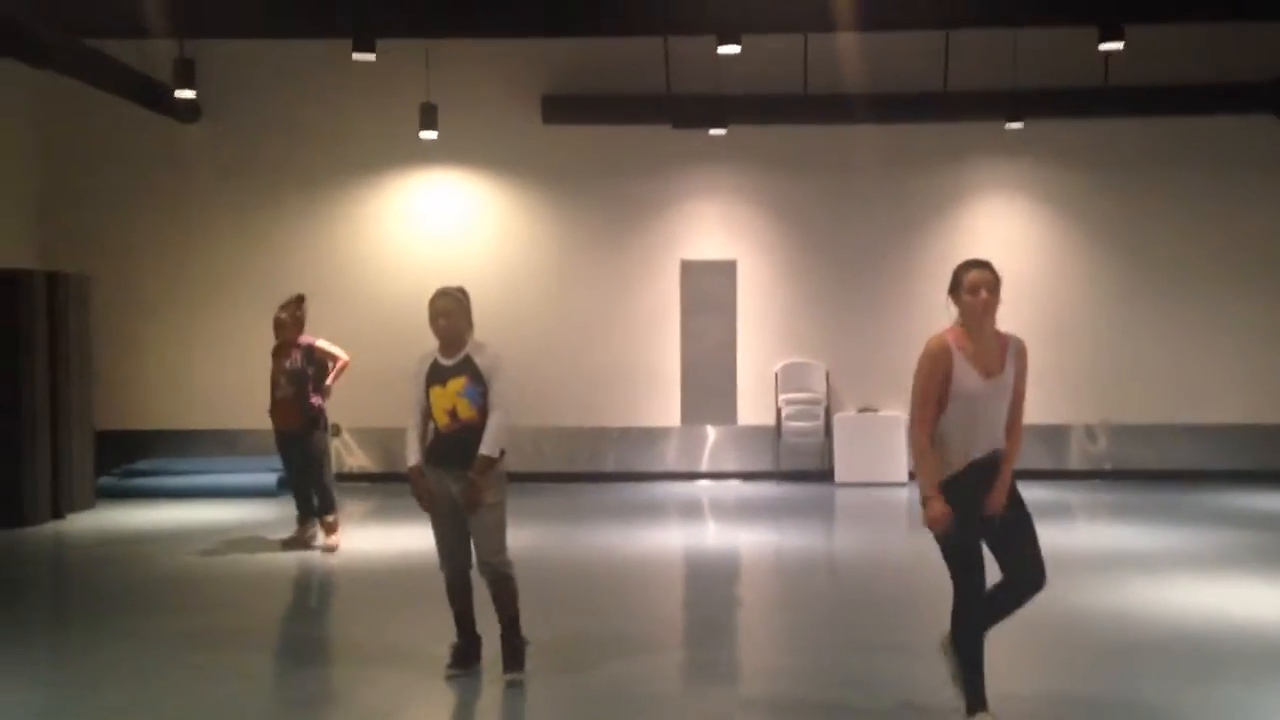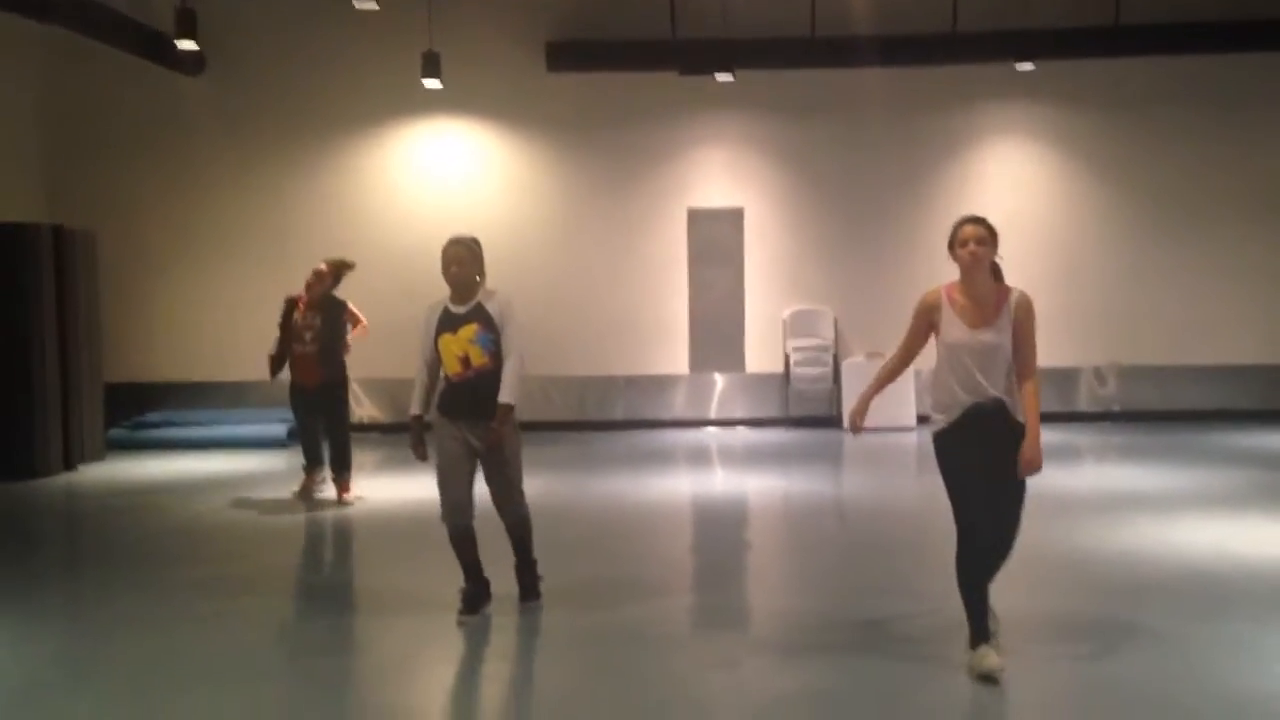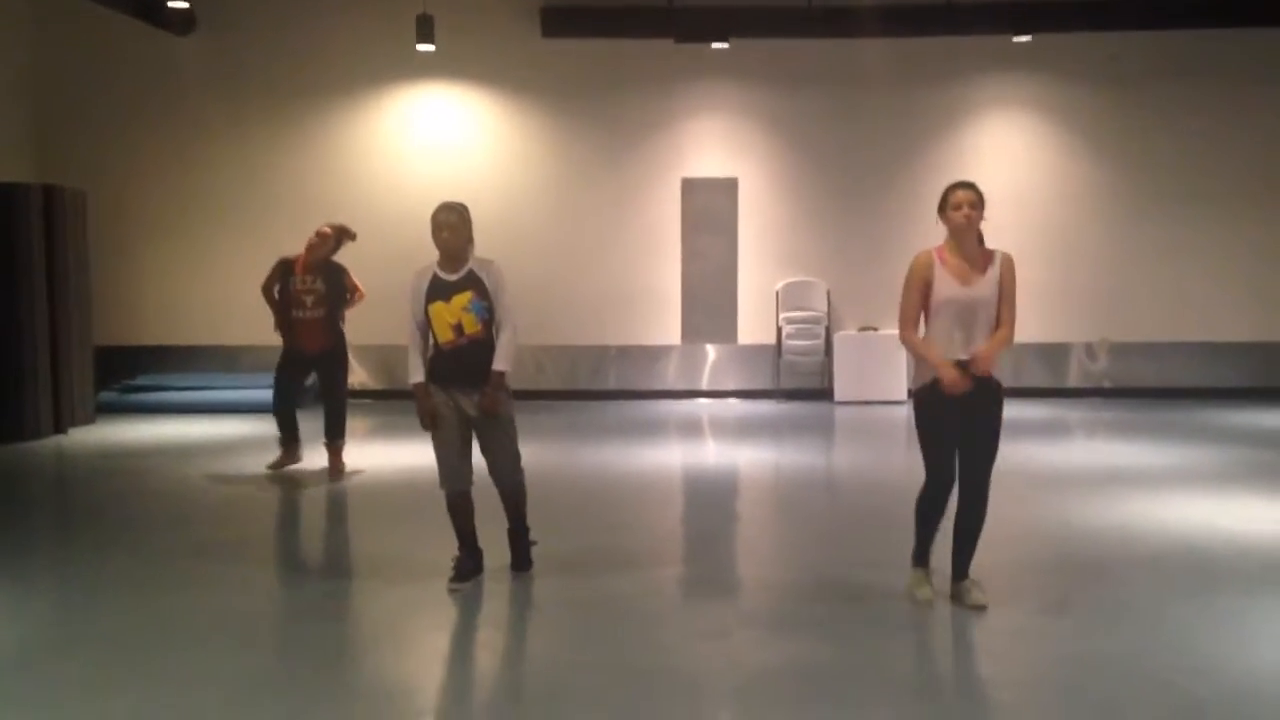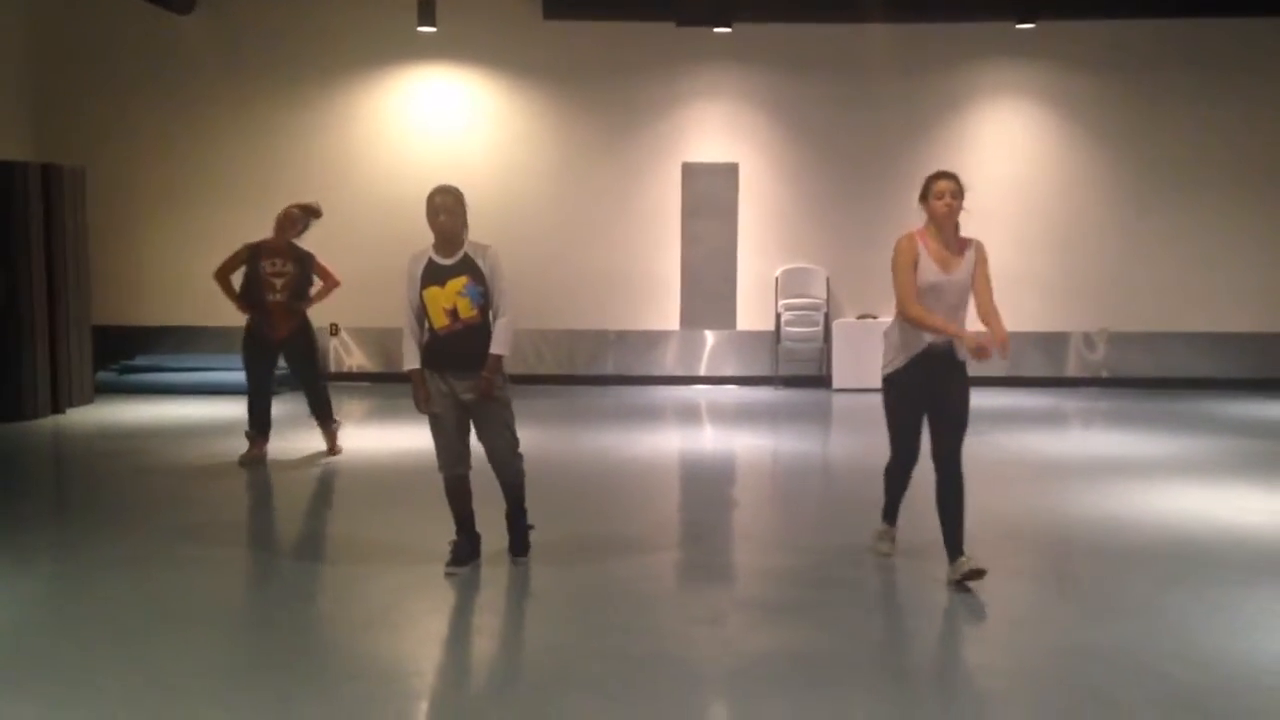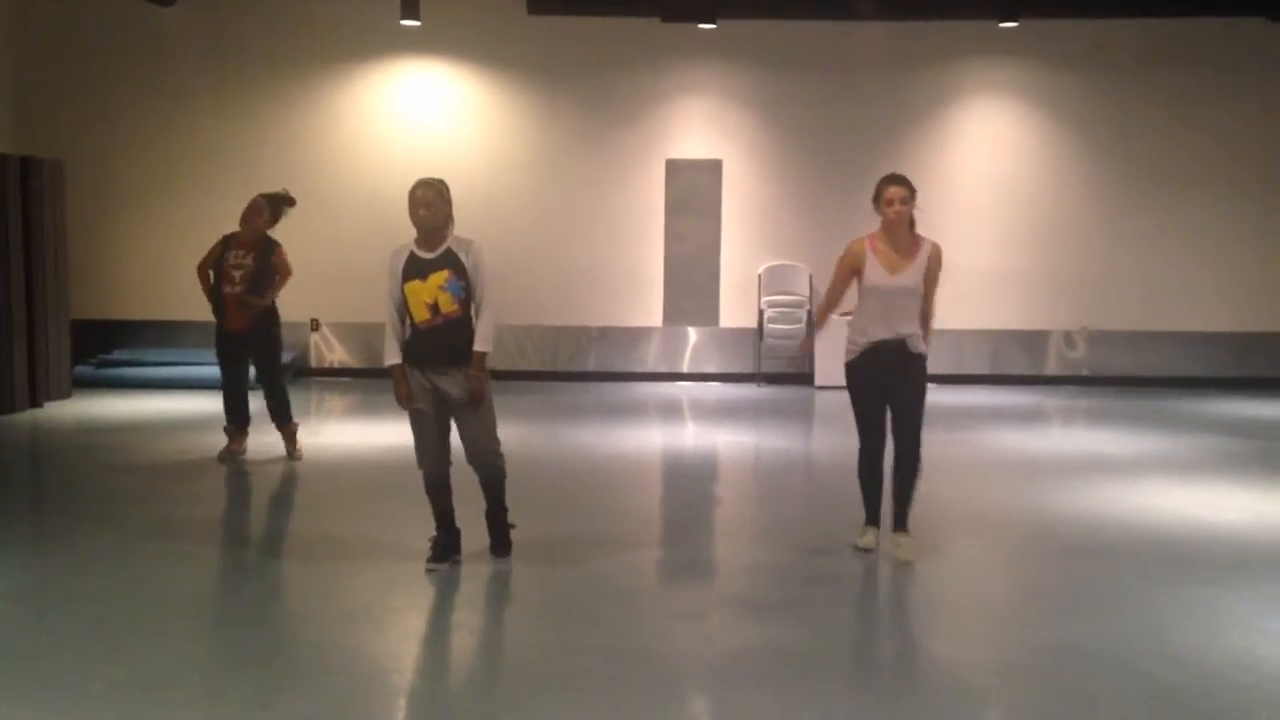
dt=0.4s
person 1, frame 1
left shoulder: (1015, 349)
right shoulder: (940, 349)
left elbow: (1013, 426)
right elbow: (920, 428)
left wrist: (1002, 483)
right wrist: (930, 496)
left hip: (993, 474)
right hip: (949, 480)
left knee: (1030, 576)
right knee: (969, 590)
left ankle: (959, 642)
person 1, frame 2
left shoulder: (1018, 304)
right shoulder: (935, 303)
left elbow: (1027, 375)
right elbow: (904, 357)
left wrist: (1033, 434)
right wrist: (865, 399)
left hip: (1005, 423)
right hip: (955, 425)
left knee: (1004, 530)
right knee: (973, 528)
left ankle: (977, 600)
right ankle: (979, 642)
person 1, frame 3
left shoulder: (1002, 264)
right shoulder: (926, 263)
left elbow: (1005, 328)
right elbow: (908, 331)
left wrist: (988, 351)
right wrist: (940, 365)
left hip: (983, 385)
right hip: (936, 383)
left knee: (977, 485)
right knee: (940, 478)
left ankle: (961, 576)
right ankle: (920, 566)
person 1, frame 4
left shoulder: (974, 250)
right shoulder: (908, 245)
left elbow: (985, 301)
right elbow: (908, 309)
left wrist: (998, 332)
right wrist: (962, 333)
left hip: (949, 364)
right hip: (906, 363)
left knee: (949, 460)
right knee: (904, 455)
left ankle: (956, 556)
right ankle: (888, 523)
person 1, frame 5
left shoulder: (930, 251)
right shoulder: (859, 250)
left elbow: (925, 309)
right elbow: (830, 302)
left wrist: (923, 348)
left hip: (908, 356)
right hip: (865, 357)
left knee: (908, 442)
right knee: (871, 444)
left ankle: (901, 529)
right ankle: (872, 523)
person 2, frame 1
left shoulder: (485, 358)
right shoulder: (425, 366)
left elbow: (497, 415)
right elbow: (417, 422)
left wrist: (479, 472)
right wrist: (416, 473)
left hip: (482, 471)
right hip: (439, 473)
left knee: (493, 559)
right knee: (453, 565)
left ankle: (512, 642)
right ankle: (467, 644)
person 2, frame 2
left shoulder: (498, 305)
right shoulder: (435, 314)
left elbow: (513, 361)
right elbow: (426, 369)
left wrist: (501, 419)
right wrist: (416, 423)
left hip: (494, 419)
right hip: (451, 423)
left knee: (511, 504)
right knee: (455, 511)
left ankle: (527, 574)
right ankle: (476, 588)
person 2, frame 3
left shoulder: (489, 272)
right shoulder: (422, 280)
left elbow: (507, 329)
right elbow: (417, 339)
left wrist: (495, 385)
right wrist: (421, 394)
left hip: (486, 387)
right hip: (443, 391)
left knee: (507, 471)
right knee: (453, 479)
left ankle: (520, 544)
right ankle: (469, 557)
person 2, frame 4
left shoulder: (485, 256)
right shoulder: (418, 264)
left elbow: (503, 314)
right elbow: (412, 324)
left wrist: (491, 369)
right wrist: (416, 379)
left hip: (483, 372)
right hip: (439, 377)
left knee: (505, 456)
right knee: (452, 464)
left ankle: (518, 528)
right ankle: (466, 541)
person 2, frame 5
left shoulder: (467, 251)
right shoulder: (400, 258)
left elbow: (485, 309)
right elbow: (394, 320)
left wrist: (478, 368)
right wrist: (397, 374)
left hip: (462, 368)
right hip: (420, 372)
left knee: (485, 453)
right knee: (432, 461)
left ankle: (498, 525)
right ankle: (446, 539)
person 3, frame 1
left shoulder: (310, 346)
right shoulder: (278, 351)
left elbow: (343, 358)
left wrist: (327, 386)
right wrist: (275, 414)
left hip: (310, 421)
right hip: (285, 425)
left knee: (319, 471)
right knee: (296, 478)
left ankle: (331, 526)
right ankle: (306, 527)
person 3, frame 2
left shoulder: (337, 306)
right shoulder: (292, 303)
left elbow: (362, 324)
right elbow: (285, 334)
left wrist: (346, 343)
right wrist: (278, 359)
left hip: (330, 380)
right hip: (301, 381)
left knee: (338, 431)
right knee: (307, 431)
left ankle: (343, 484)
right ankle: (313, 474)
person 3, frame 3
left shoulder: (337, 272)
right shoulder: (286, 265)
left elbow: (359, 293)
right elbow: (267, 288)
left wrist: (342, 309)
right wrist: (280, 315)
left hip: (330, 347)
right hip: (296, 346)
left knee: (334, 400)
right knee: (282, 399)
left ankle: (335, 454)
right ankle: (290, 449)
person 3, frame 4
left shoulder: (303, 257)
right shoulder: (253, 251)
left elbow: (333, 281)
right elbow: (221, 274)
left wrist: (309, 301)
right wrist: (240, 302)
left hip: (296, 330)
right hip: (260, 331)
left knee: (313, 382)
right knee: (258, 388)
left ankle: (329, 431)
right ankle: (258, 443)
person 3, frame 5
left shoulder: (270, 248)
right shoulder: (227, 242)
left elbow: (285, 273)
right elbow: (203, 267)
left wrist: (266, 297)
right wrist: (210, 295)
left hip: (261, 323)
right hip: (228, 325)
left knee: (271, 379)
right knee: (232, 383)
left ankle: (289, 436)
right ankle: (237, 438)
